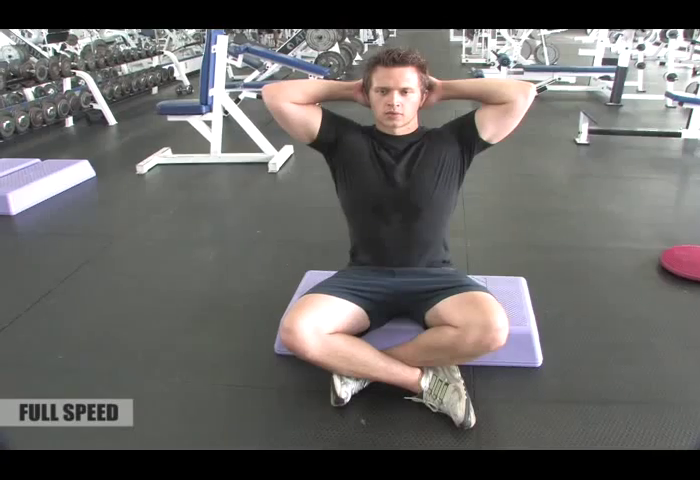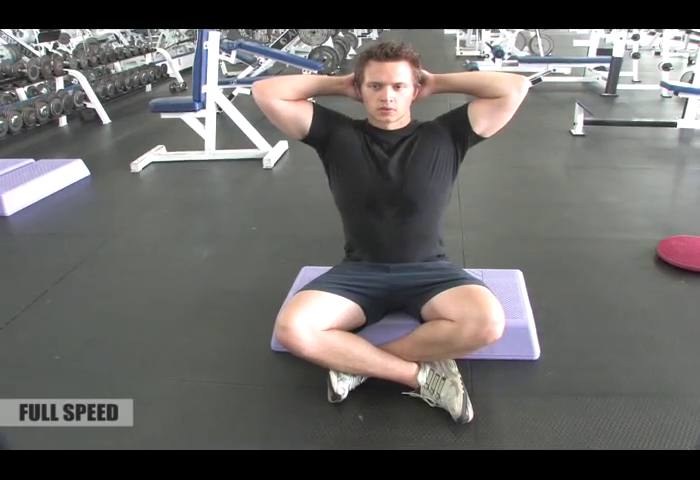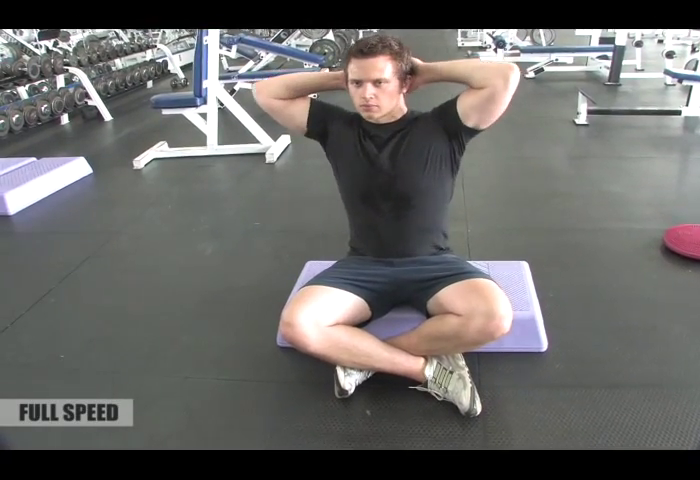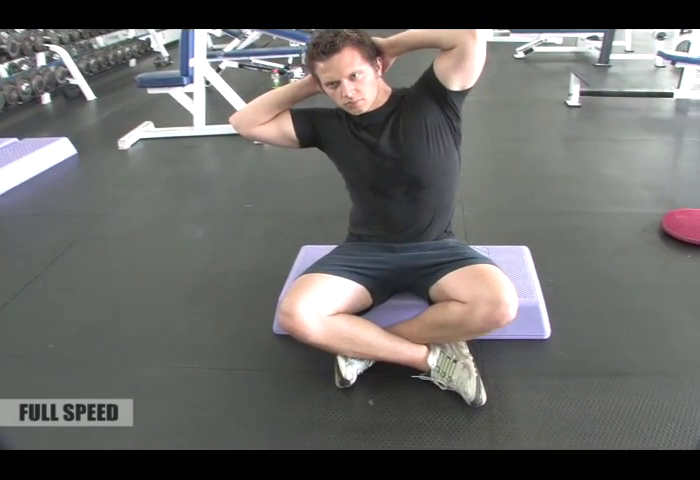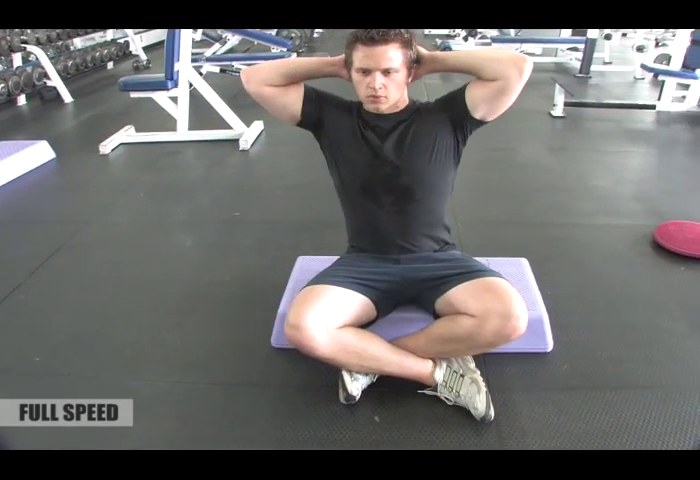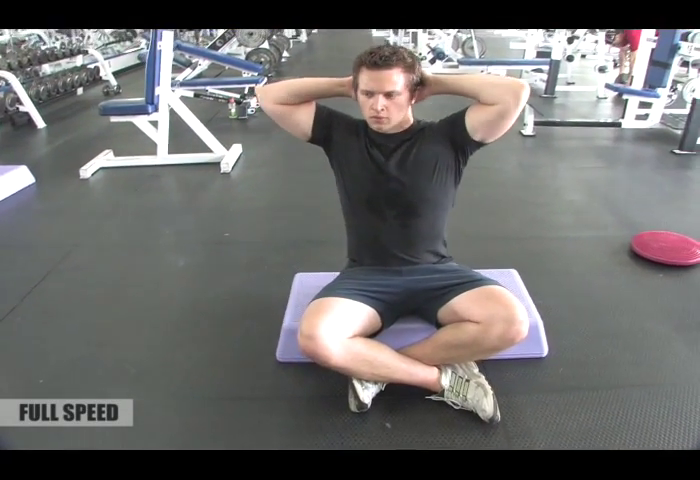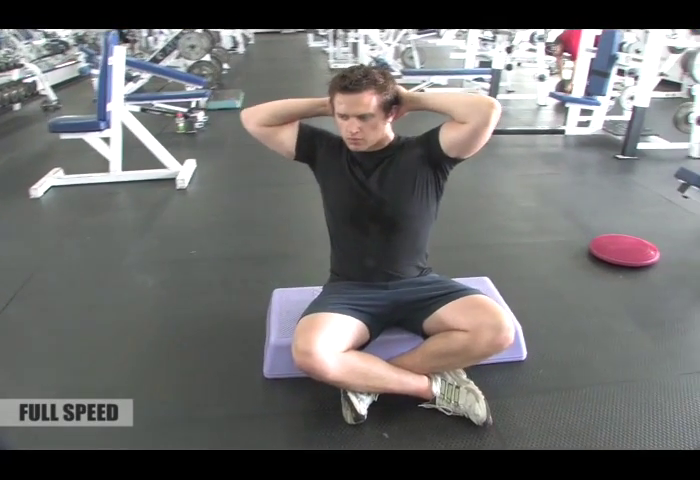
dt=0.7s
person 1, frame 1
left shoulder: (452, 142)
right shoulder: (345, 139)
left elbow: (522, 94)
right elbow: (275, 95)
left wrist: (445, 88)
right wrist: (346, 89)
left hip: (433, 277)
right hip: (363, 277)
left knee: (491, 329)
right knee: (297, 332)
left ankle: (360, 365)
right ankle: (424, 380)
person 1, frame 2
left shoulder: (446, 135)
right shoulder: (336, 134)
left elbow: (515, 88)
right elbow: (265, 93)
left wrist: (438, 82)
right wrist: (338, 84)
left hip: (428, 270)
right hip: (360, 272)
left knee: (487, 322)
right knee: (291, 329)
left ankle: (357, 361)
right ankle: (421, 376)
person 1, frame 3
left shoulder: (441, 128)
right shoulder: (337, 127)
left elbow: (505, 77)
right elbow: (265, 93)
left wrist: (429, 70)
right wrist: (335, 79)
left hip: (432, 264)
right hip: (364, 266)
left knee: (494, 316)
right knee: (297, 326)
left ankle: (362, 356)
right ankle: (428, 369)
person 1, frame 4
left shoulder: (432, 100)
right shoulder: (328, 125)
left elbow: (471, 34)
right elbow: (245, 122)
left wrist: (394, 44)
right wrist: (307, 85)
left hip: (434, 248)
right hip: (365, 251)
left knee: (499, 304)
right knee: (296, 315)
left ankle: (365, 345)
right ankle: (431, 358)
person 1, frame 5
left shoulder: (446, 118)
right shoulder: (332, 117)
left elbow: (517, 68)
right elbow: (255, 79)
left wrist: (435, 60)
right wrist: (332, 65)
left hip: (436, 260)
right hip: (365, 263)
left knee: (509, 317)
right knee: (303, 328)
left ankle: (364, 358)
right ankle: (437, 372)
person 1, frame 6
left shoulder: (446, 138)
right shoulder: (341, 134)
left elbow: (515, 94)
right elbow: (269, 97)
left wrist: (437, 82)
right wrist: (341, 86)
left hip: (435, 272)
right hip: (367, 275)
left knee: (511, 322)
right knee: (315, 339)
left ankle: (374, 367)
right ankle: (443, 378)
person 1, frame 7
left shoulder: (425, 154)
right shoulder: (324, 151)
left elbow: (487, 111)
right elbow: (253, 119)
left wrist: (414, 98)
right wrist: (321, 105)
left hip: (417, 285)
right hip: (351, 290)
left knee: (498, 330)
right knee: (310, 354)
left ankle: (366, 379)
right ankle: (432, 386)
